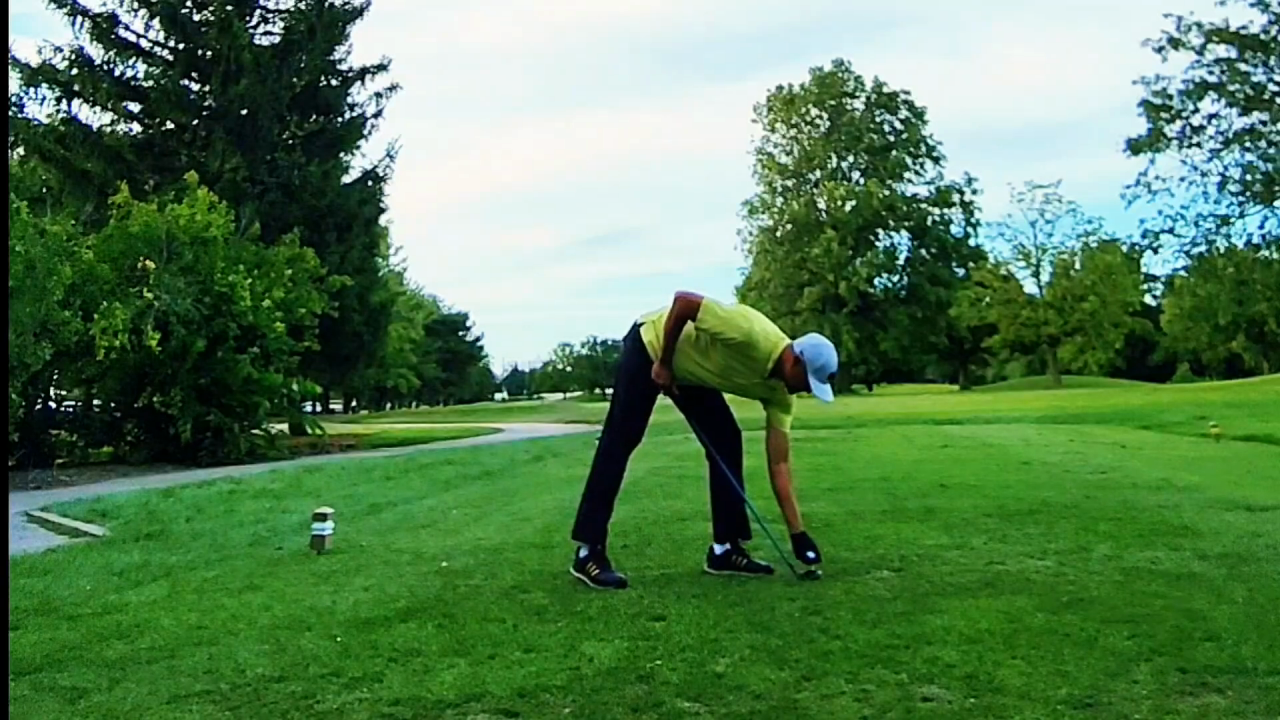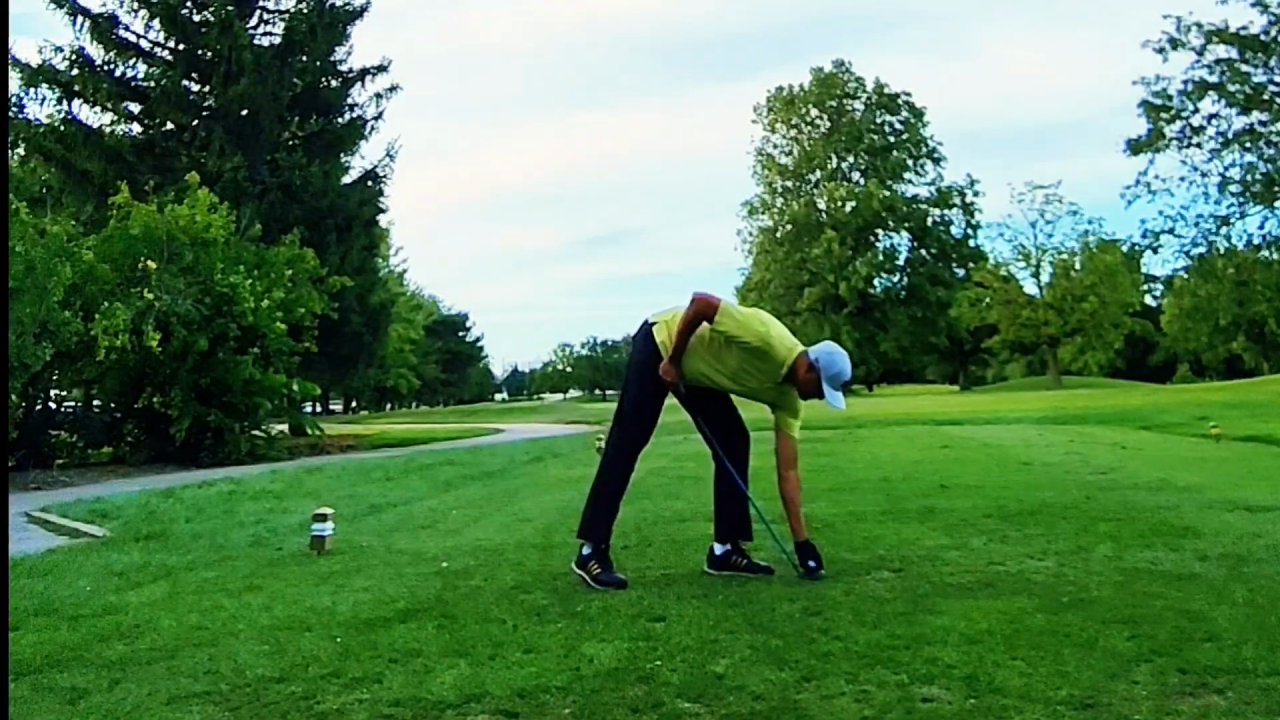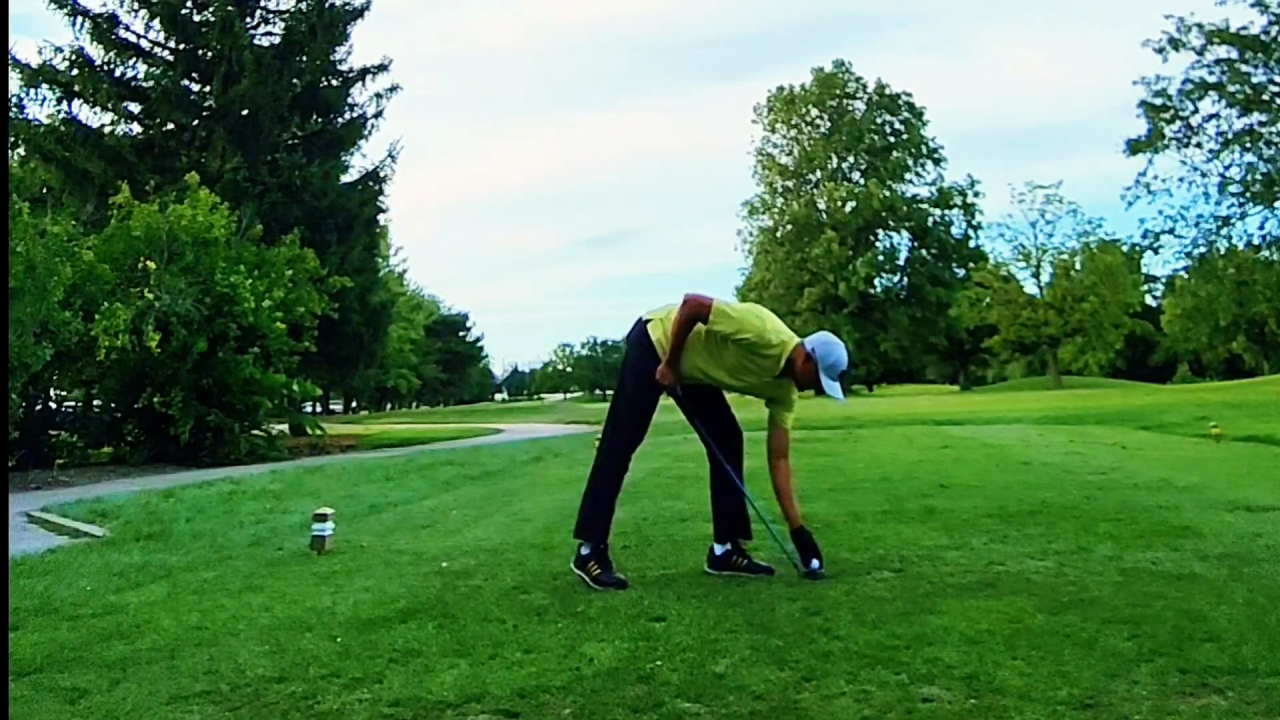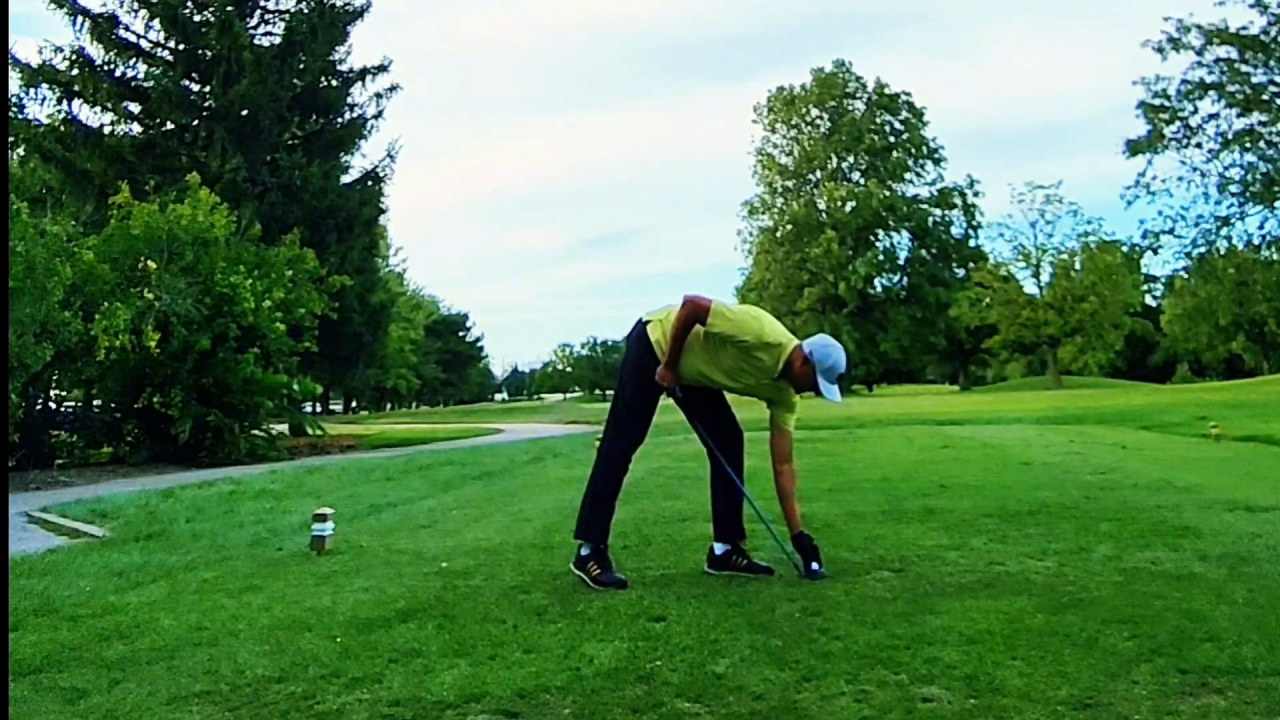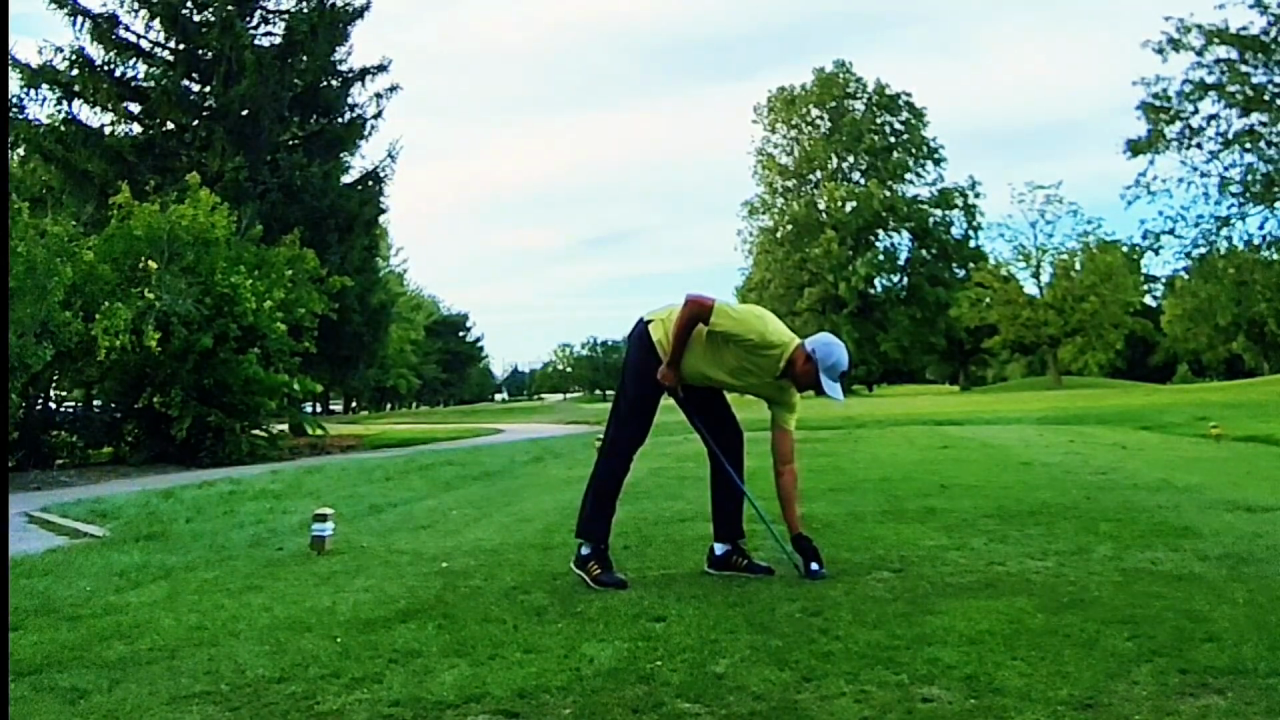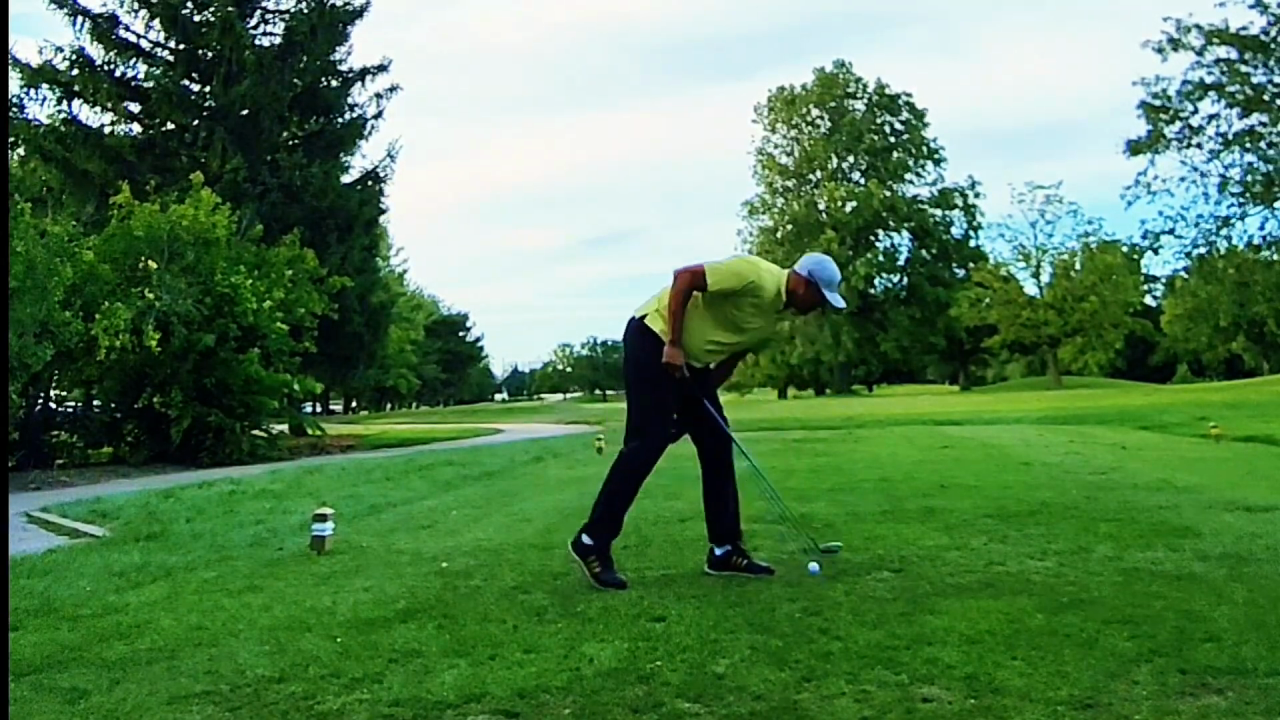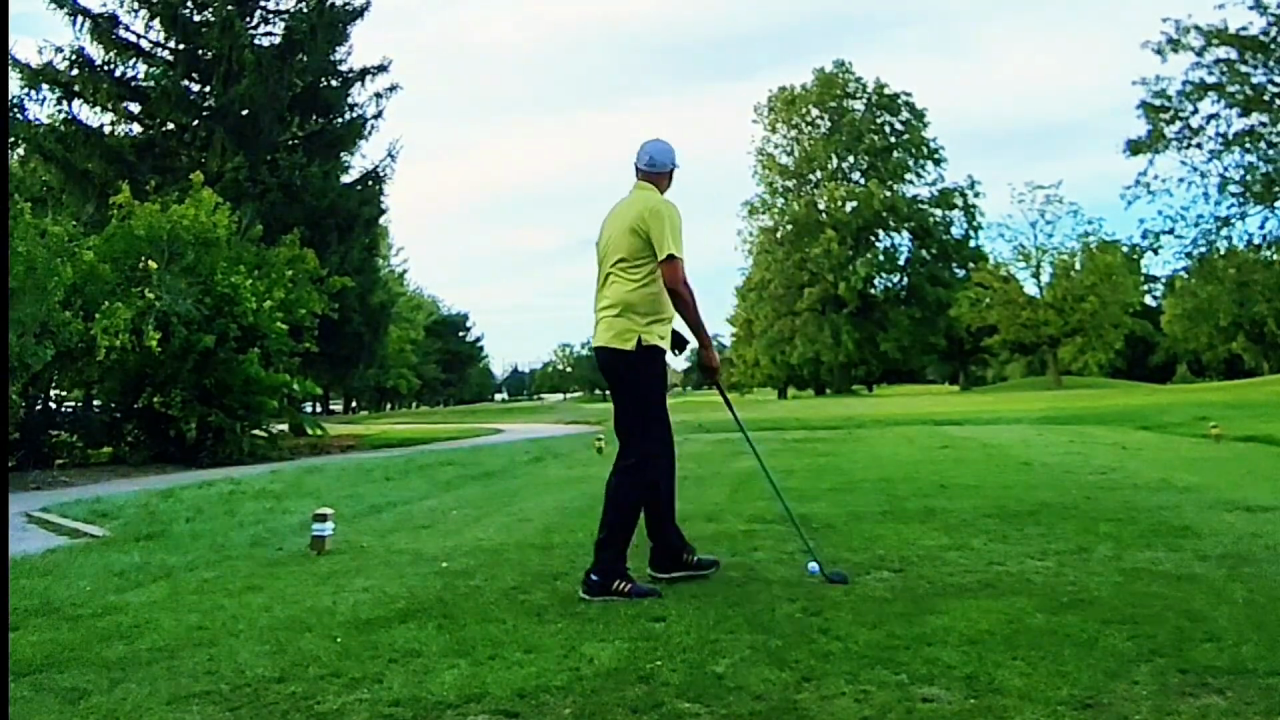
dt=0.7s
person 1, frame 1
left shoulder: (778, 390)
right shoulder: (752, 332)
left elbow: (779, 463)
right elbow: (683, 300)
left wrist: (797, 532)
right wrist: (664, 363)
left hip: (690, 371)
right hip: (651, 345)
left knee: (727, 443)
right knee: (618, 445)
left ankle: (725, 547)
right ankle: (589, 552)
person 1, frame 2
left shoulder: (786, 394)
right shoulder: (767, 338)
left elbow: (788, 471)
right elbow: (700, 302)
left wrist: (802, 540)
right wrist: (672, 361)
left hip: (697, 372)
right hip: (660, 344)
left knee: (734, 445)
right knee: (626, 445)
left ankle: (726, 548)
right ankle: (592, 552)
person 1, frame 3
left shoulder: (783, 387)
right shoulder: (762, 330)
left elbow: (778, 459)
right elbow: (691, 303)
left wrist: (797, 527)
right wrist: (669, 364)
left hip: (693, 369)
right hip: (655, 341)
left knee: (728, 443)
right knee: (621, 444)
left ankle: (725, 548)
right ankle: (590, 551)
person 1, frame 4
left shoulder: (783, 391)
right shoulder: (761, 333)
left elbow: (783, 464)
right elbow: (691, 304)
left wrist: (798, 532)
right wrist: (669, 365)
left hip: (694, 370)
right hip: (655, 341)
left knee: (729, 443)
right knee: (621, 445)
left ankle: (725, 547)
right ankle: (590, 551)
person 1, frame 5
left shoulder: (784, 390)
right shoulder: (763, 331)
left elbow: (784, 466)
right elbow: (692, 304)
left wrist: (797, 534)
right wrist: (671, 365)
left hip: (694, 371)
right hip: (657, 341)
left knee: (729, 443)
right knee: (622, 445)
left ankle: (725, 548)
right ankle: (591, 550)
person 1, frame 6
left shoulder: (779, 318)
right shoulder: (755, 275)
left elbow: (732, 357)
right elbow: (683, 276)
left wrist: (699, 401)
right wrist: (675, 347)
left hip: (692, 362)
right hip: (653, 332)
left knee: (717, 443)
right knee: (647, 443)
left ankle: (725, 549)
right ankle: (592, 541)
person 1, frame 7
left shoulder: (618, 211)
right shoulder: (660, 209)
right elbow: (674, 283)
left wrist: (668, 330)
right wrist: (705, 343)
left hip: (614, 342)
right hip: (636, 344)
left knee: (655, 451)
right knee: (640, 456)
left ankle: (669, 553)
right ankle: (604, 574)
